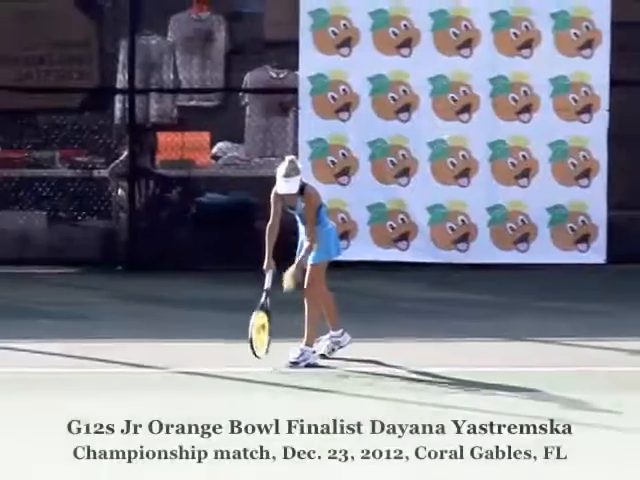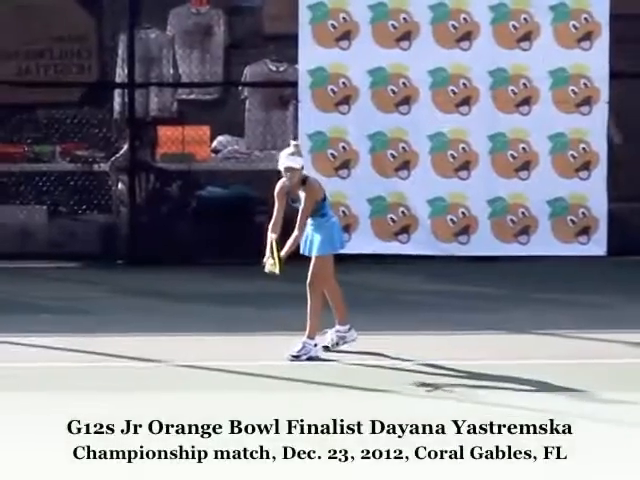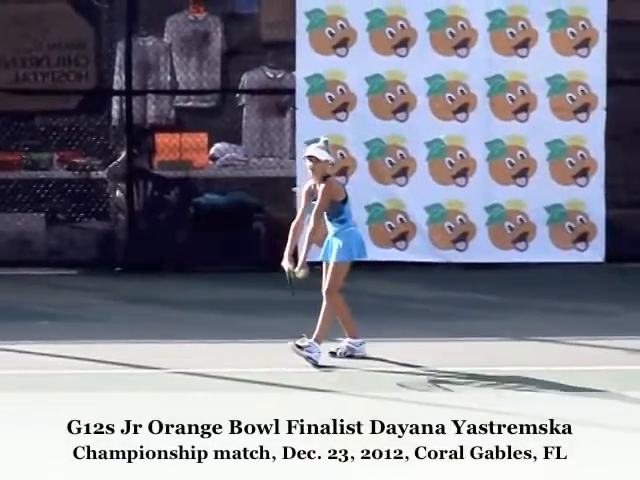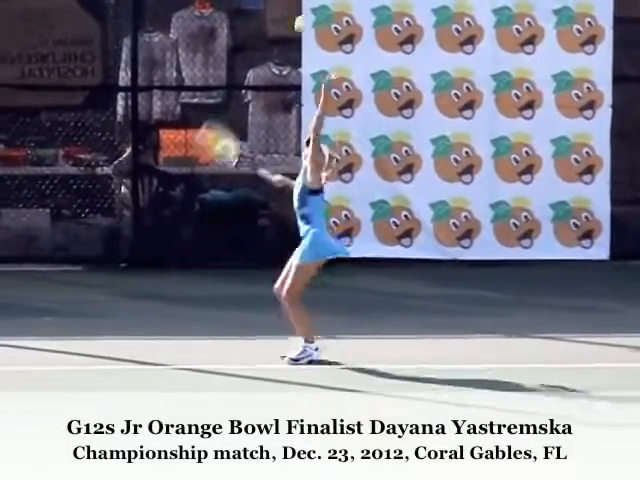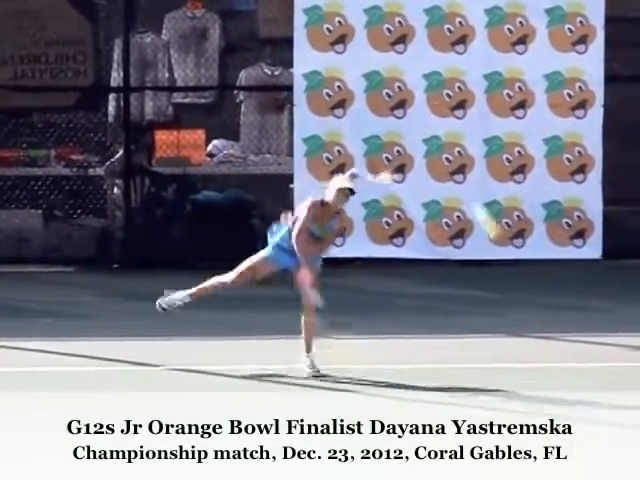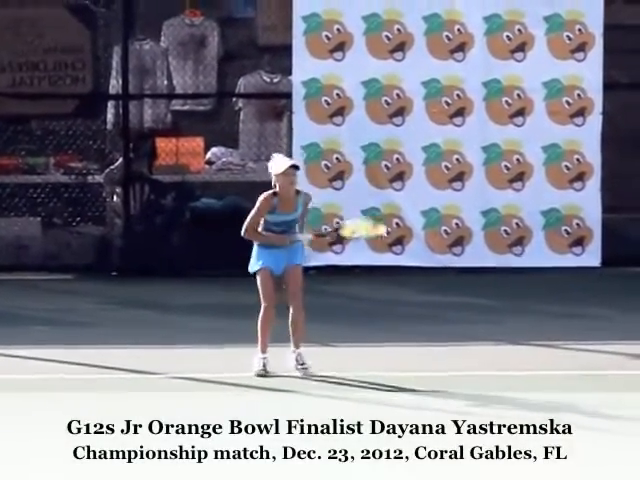
dt=0.7s
person 1, frame 1
left shoulder: (309, 196)
right shoulder: (278, 192)
left elbow: (312, 238)
right elbow: (273, 223)
left wrist: (299, 265)
right wrist: (268, 256)
left hip: (322, 237)
right hip: (307, 234)
left knee: (310, 289)
right knee: (320, 288)
left ankle: (308, 350)
right ankle: (337, 334)
person 1, frame 2
left shoulder: (310, 188)
right shoulder: (282, 187)
left elbow: (299, 228)
right elbow: (276, 221)
left wrist: (282, 257)
right wrist: (269, 250)
left hip: (326, 230)
right hip: (314, 230)
left knee: (314, 284)
right knee: (327, 281)
left ankle: (310, 343)
right ankle: (344, 329)
person 1, frame 3
left shoulder: (329, 186)
right shoulder: (309, 188)
left elbow: (314, 224)
right elbow: (298, 222)
left wrist: (304, 258)
right wrist: (288, 253)
left hip: (345, 239)
right hip: (334, 240)
left knee: (330, 292)
right knee: (331, 293)
left ankle: (314, 345)
right ankle: (354, 342)
person 1, frame 4
left shoulder: (313, 176)
right shoulder: (307, 180)
left elbow: (316, 134)
left wrist: (322, 105)
right wrist: (279, 179)
left hip: (313, 243)
right hip: (309, 242)
left knee: (290, 295)
right knee: (281, 290)
left ankle: (309, 347)
right ankle: (305, 339)
person 1, frame 5
left shoulder: (337, 220)
right shoulder: (314, 206)
left elbow: (319, 248)
right elbow: (298, 237)
right wrist: (305, 264)
left hip: (304, 257)
right hip: (283, 249)
left knee: (310, 305)
right knee: (232, 280)
left ankle: (308, 357)
right ankle: (185, 295)
person 1, frame 6
left shoulder: (303, 197)
right shoulder: (267, 199)
right elbow: (247, 232)
left wrist: (299, 235)
right wrist: (278, 239)
left hip: (291, 250)
right hip: (267, 251)
left knee: (296, 302)
right knee: (268, 305)
left ankle: (296, 353)
right ankle: (262, 357)
